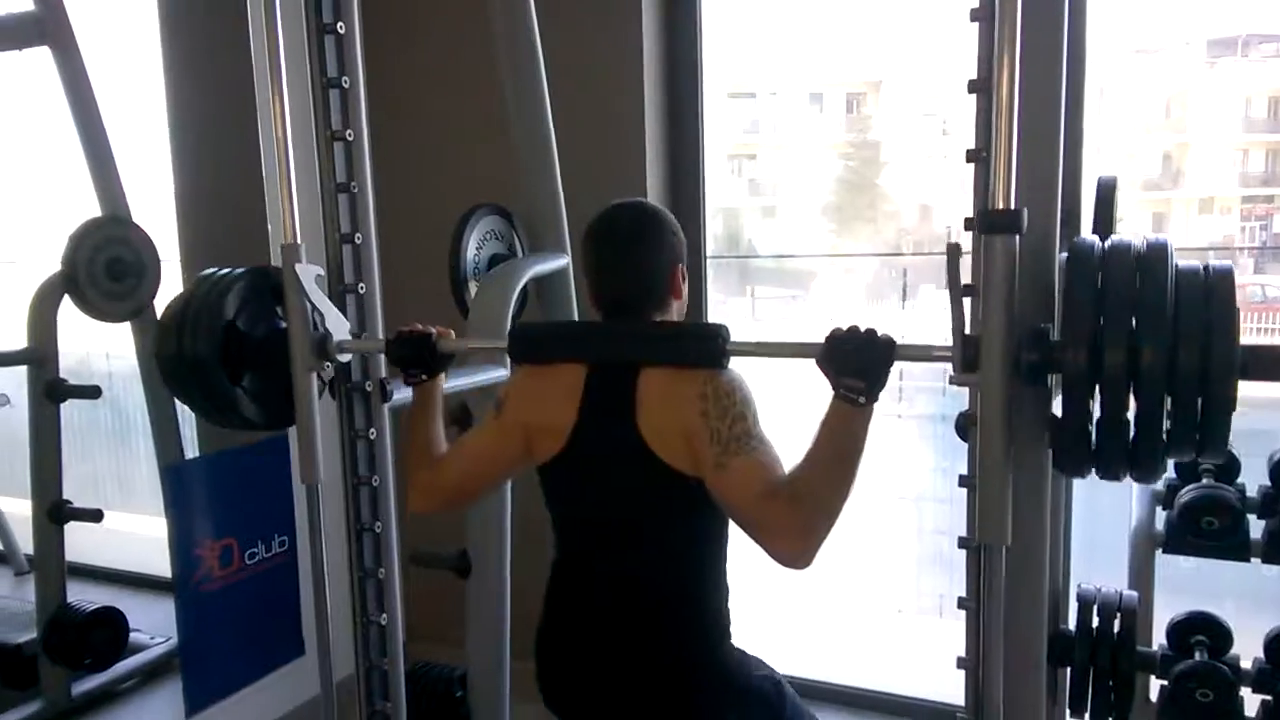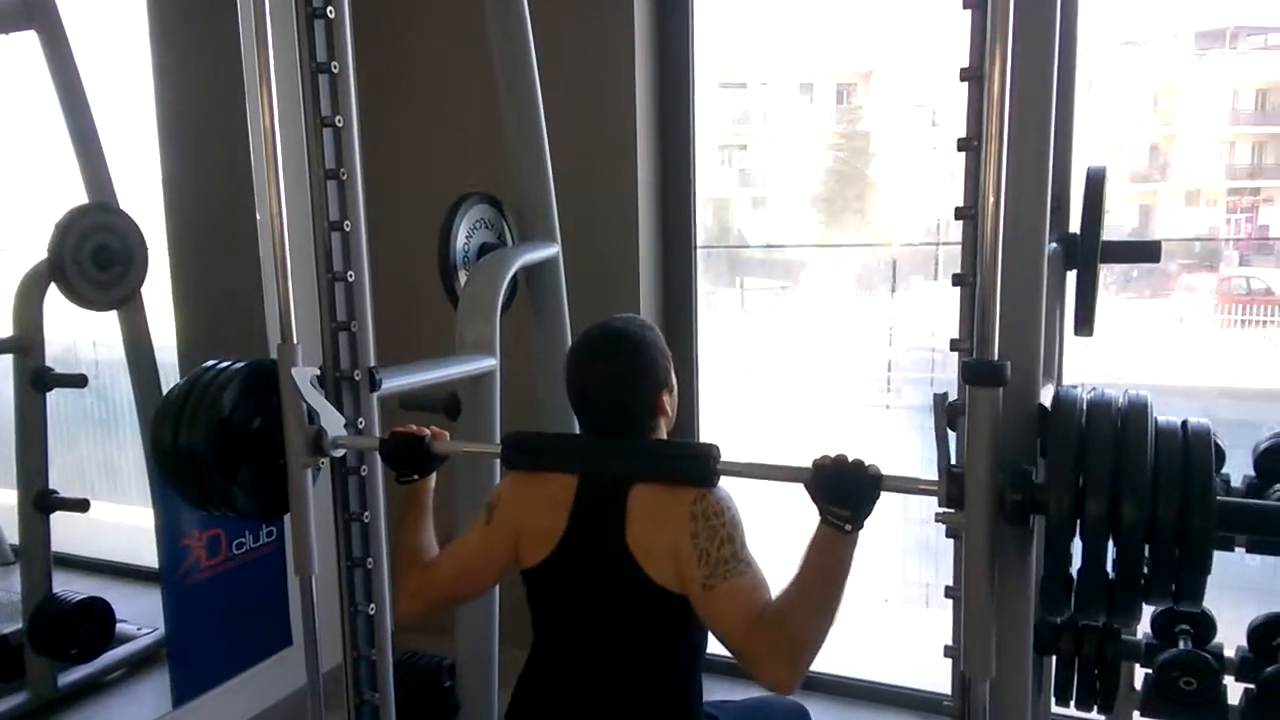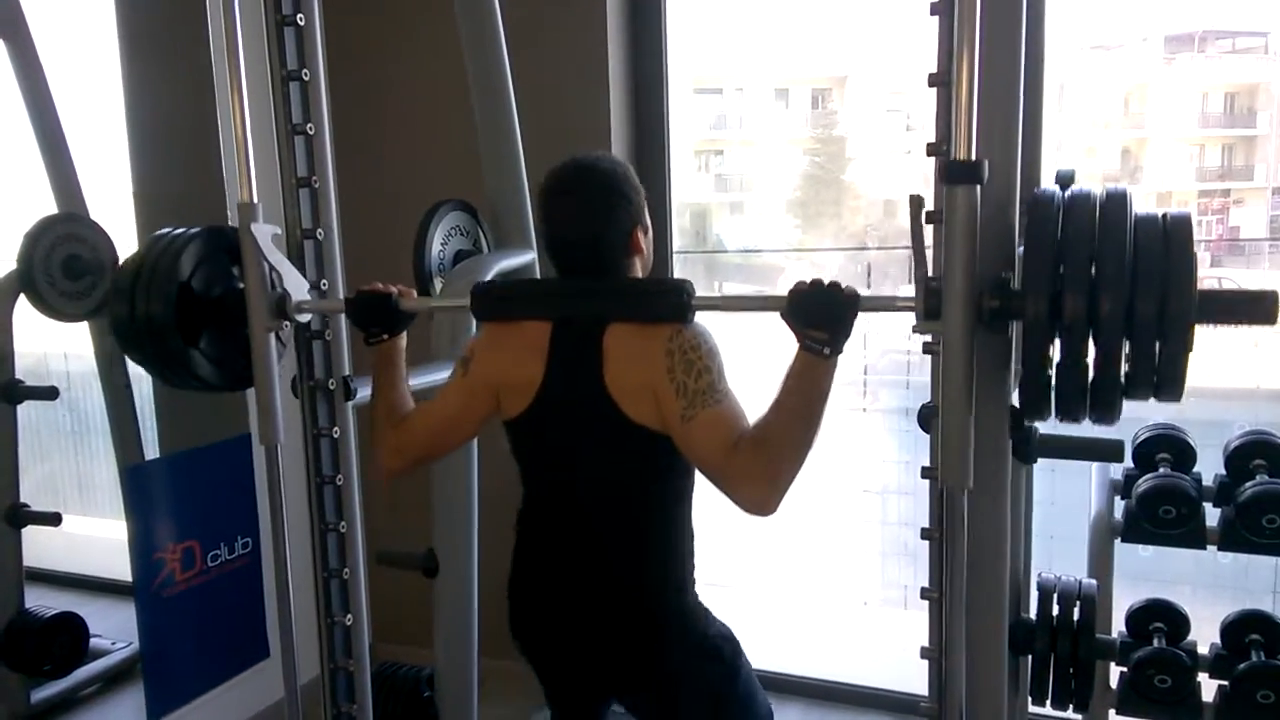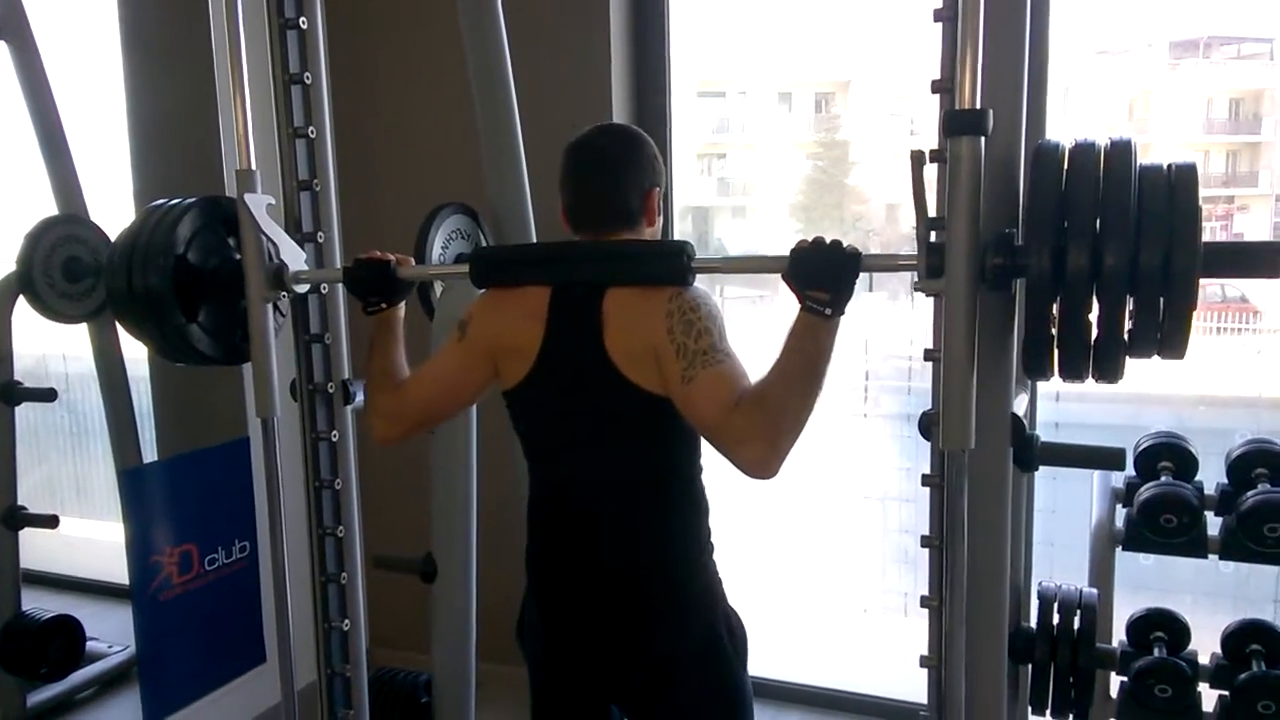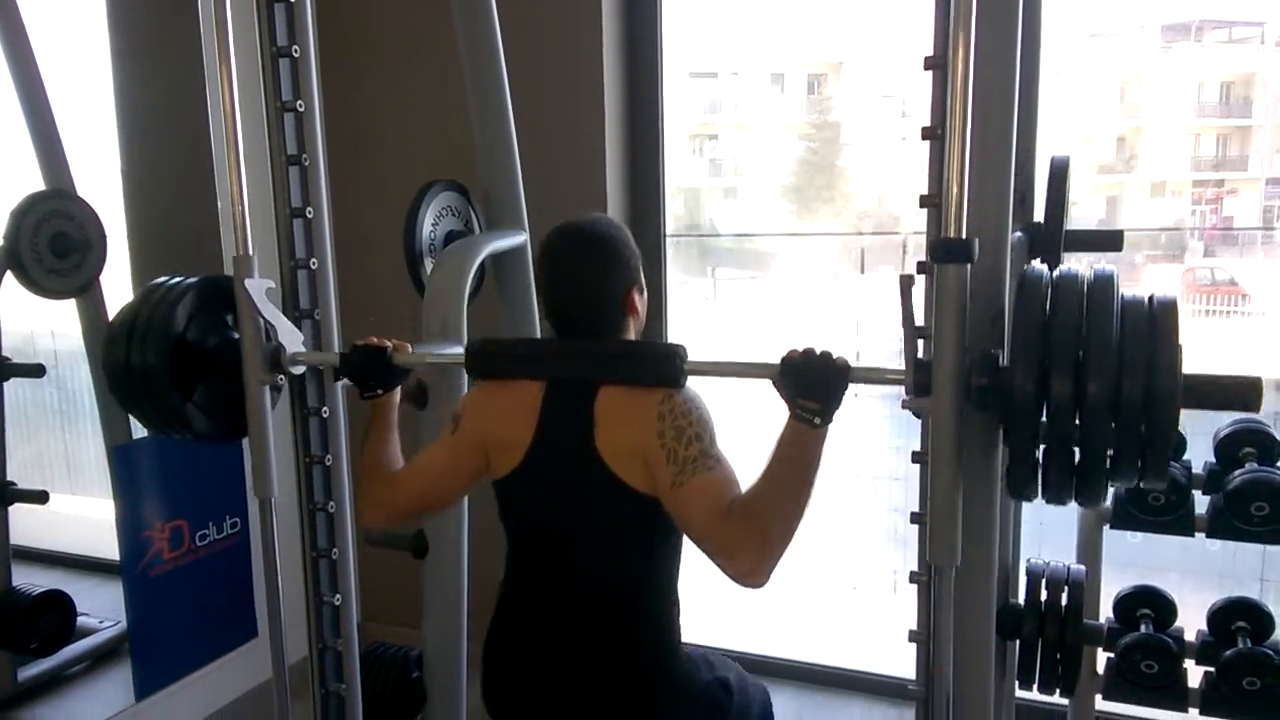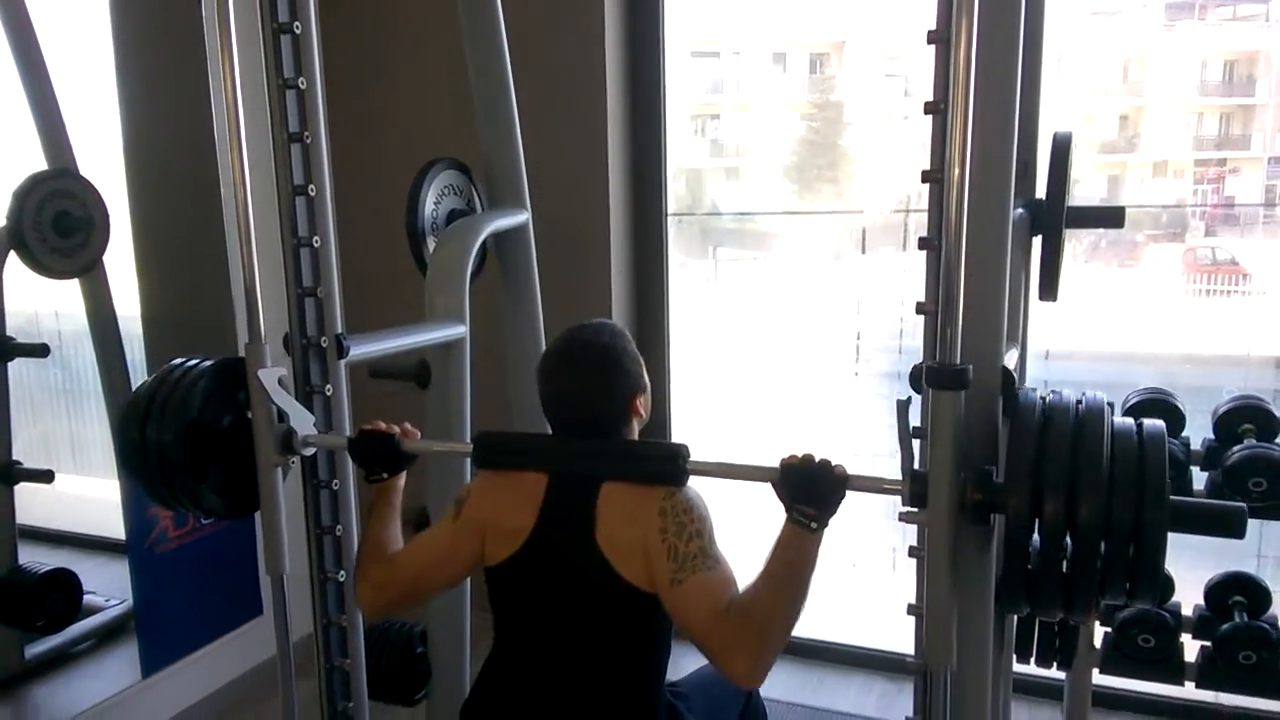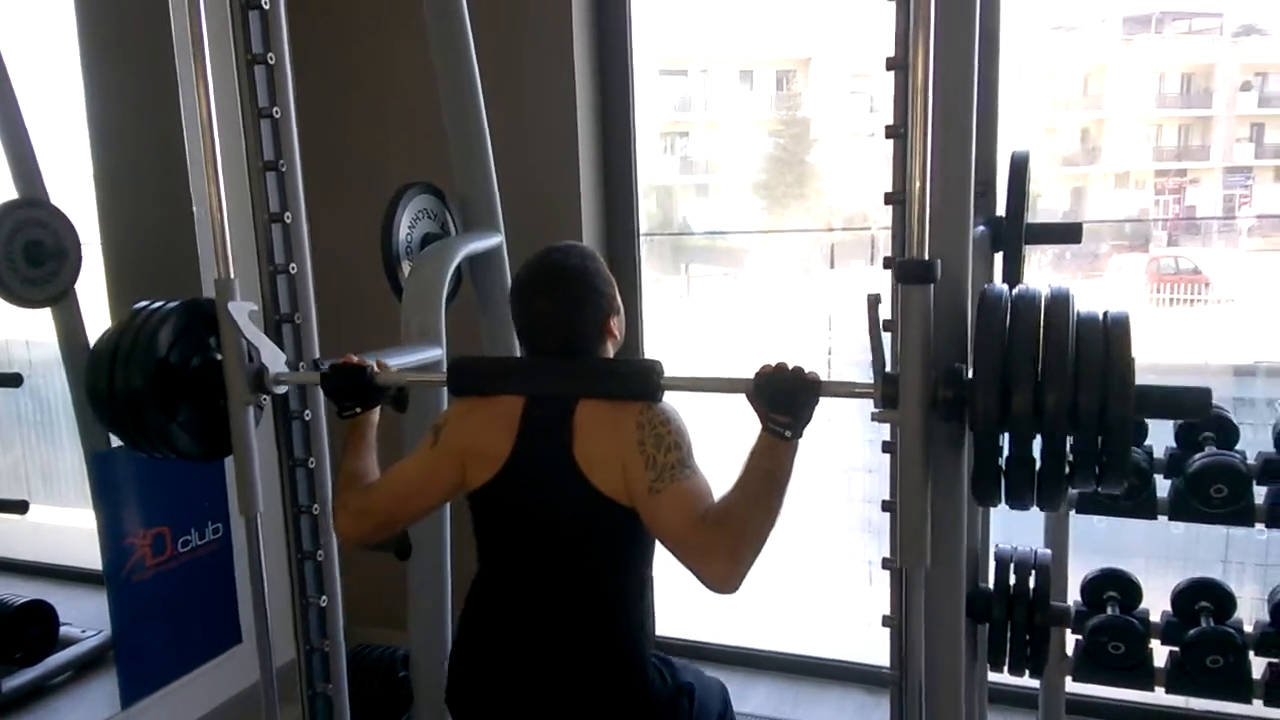
dt=0.7s
person 1, frame 1
left shoulder: (540, 383)
right shoulder: (699, 389)
left elbow: (428, 493)
right elbow: (791, 535)
left wrist: (426, 381)
right wrist: (852, 398)
left hip: (570, 672)
person 1, frame 2
left shoulder: (529, 491)
right shoulder: (689, 506)
left elbow: (415, 596)
right elbow: (778, 663)
left wrist: (419, 480)
right wrist: (838, 524)
person 1, frame 3
left shoulder: (507, 341)
right shoulder: (664, 343)
left elbow: (397, 449)
right elbow: (756, 485)
left wrist: (389, 340)
right wrist: (817, 349)
left hip: (541, 613)
right hip: (649, 624)
person 1, frame 4
left shoulder: (506, 309)
right shoulder: (667, 307)
left elbow: (389, 417)
right elbow: (756, 446)
left wrist: (386, 310)
right wrist: (819, 310)
left hip: (558, 603)
right hip: (669, 608)
person 1, frame 5
left shoulder: (497, 400)
right shoulder: (658, 406)
left elbow: (382, 505)
right elbow: (746, 552)
left wrist: (383, 396)
right wrist: (808, 415)
person 1, frame 6
left shoulder: (496, 491)
right shoulder: (660, 506)
left elbow: (376, 591)
right elbow: (743, 658)
left wrist: (388, 476)
right wrist: (804, 522)
person 1, frame 7
left shoulder: (475, 418)
right shoulder: (635, 422)
left elbow: (357, 517)
right elbow: (721, 563)
left wrist: (362, 412)
right wrist: (780, 431)
